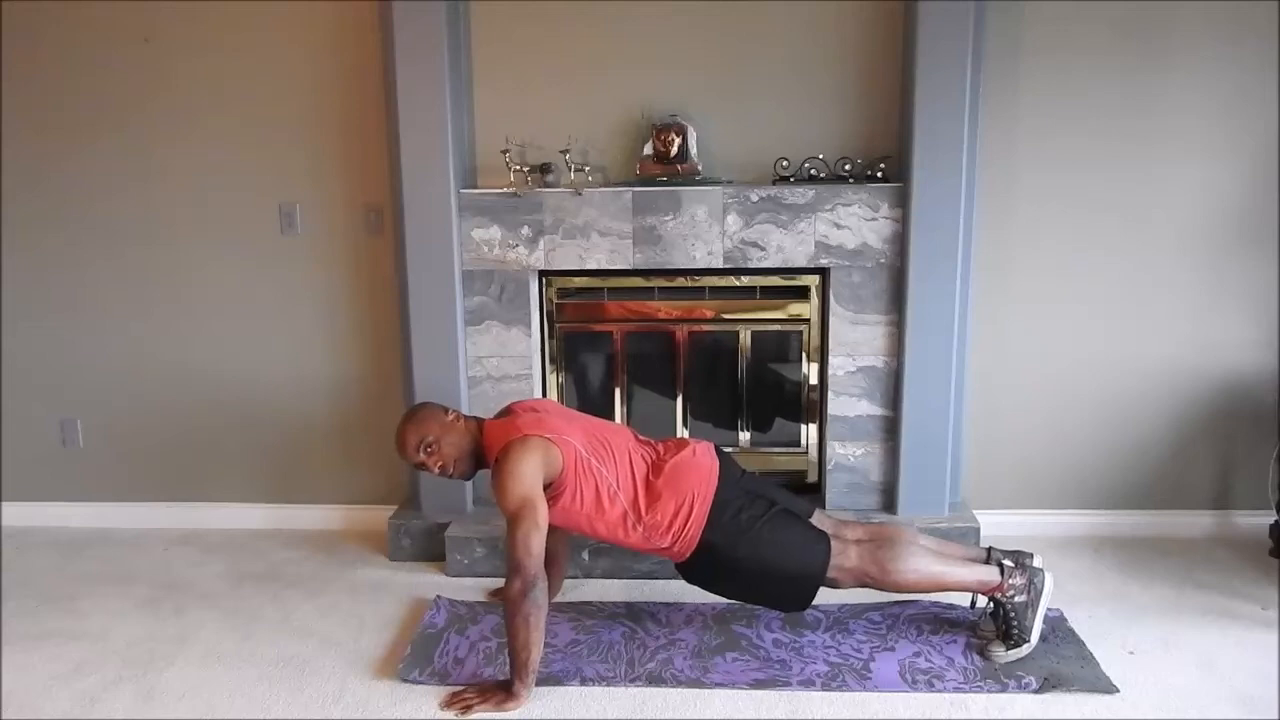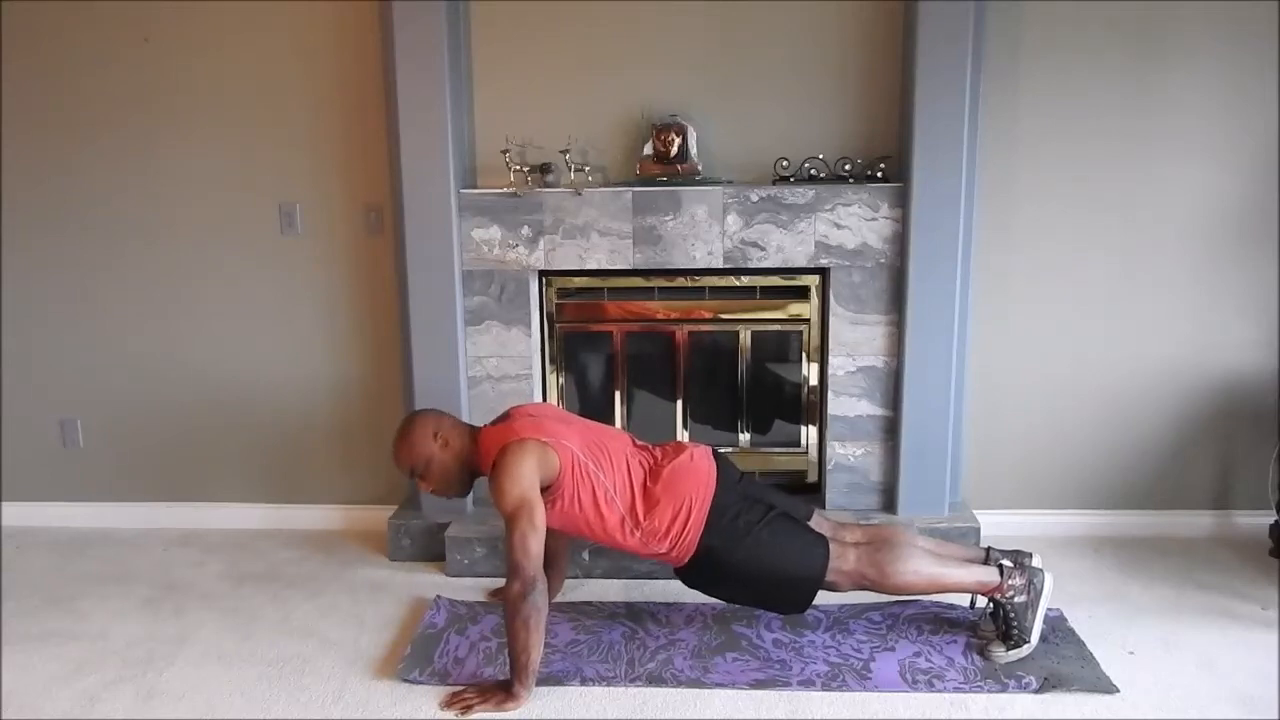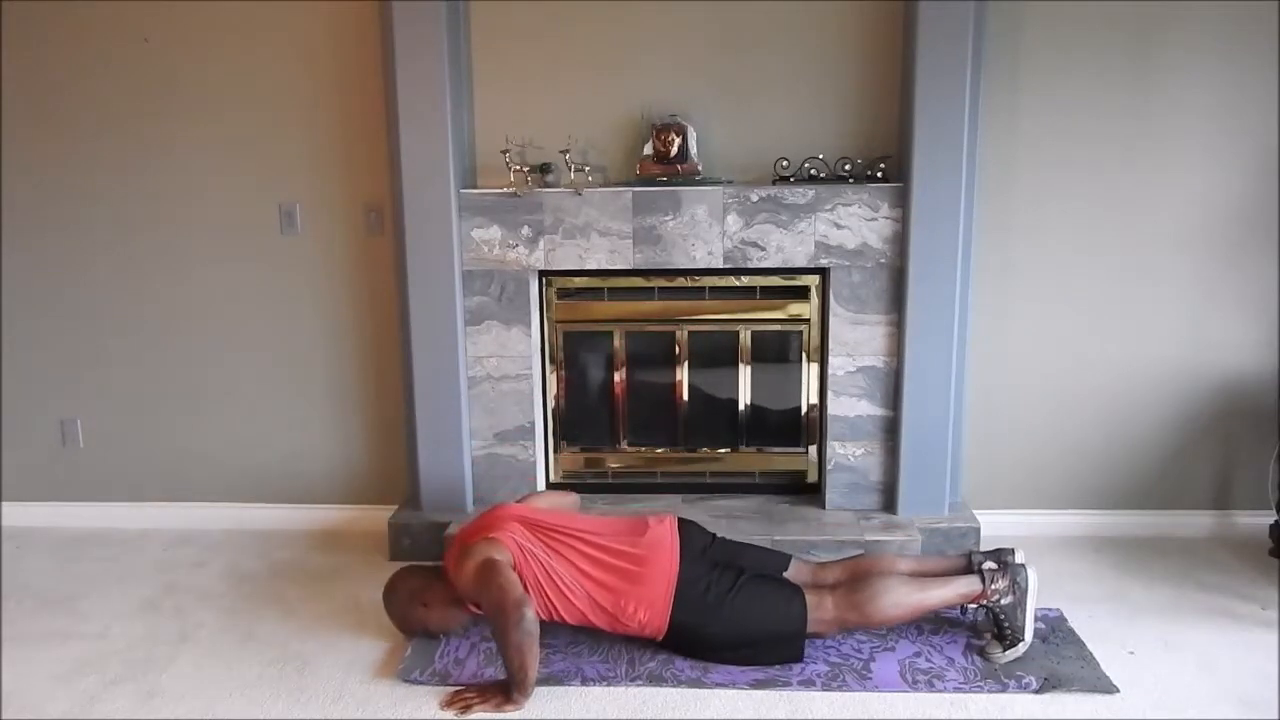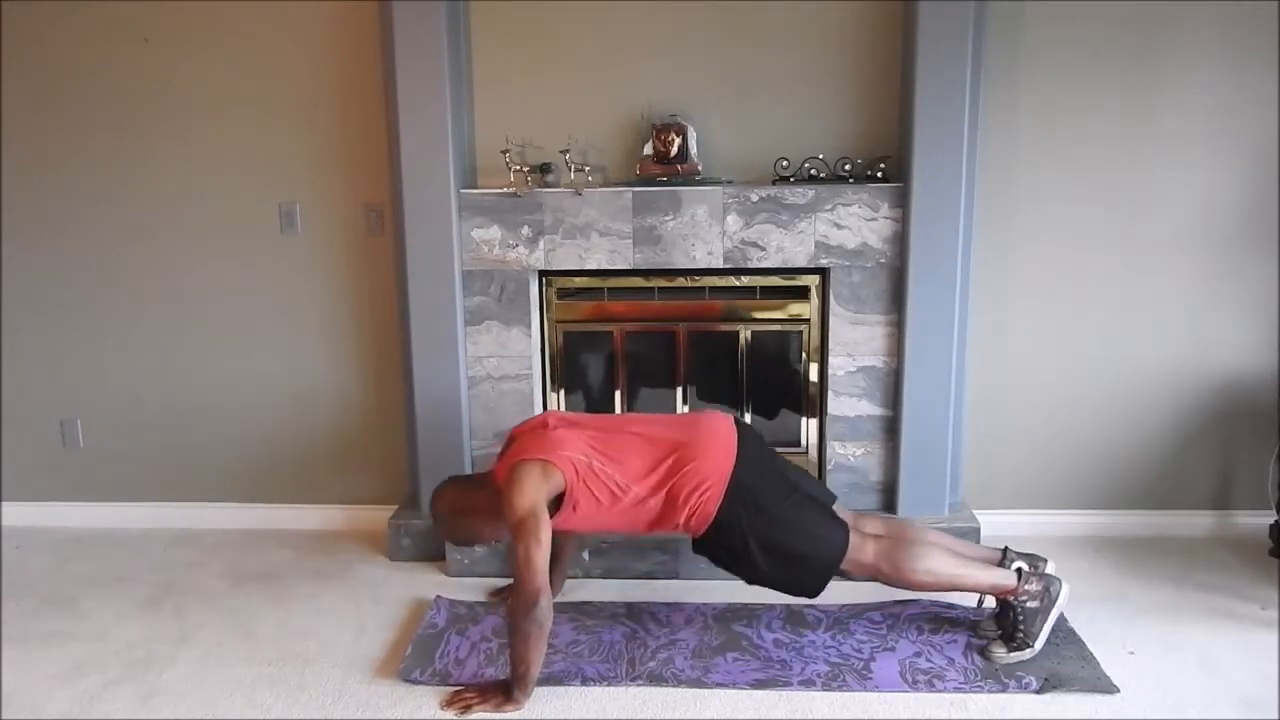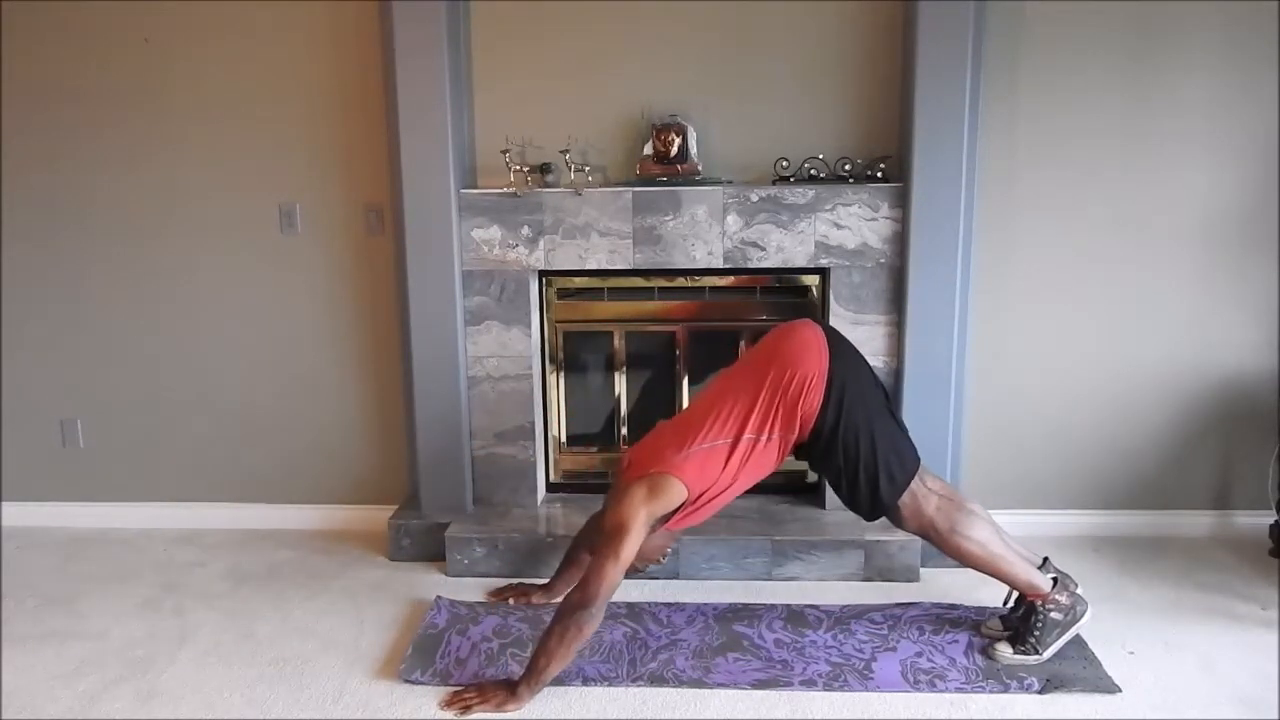
dt=1s
person 1, frame 1
left shoulder: (513, 464)
right shoulder: (519, 419)
left elbow: (525, 582)
right elbow: (557, 516)
right wrist: (541, 593)
left hip: (697, 516)
right hip: (697, 475)
left knee: (851, 567)
right knee: (846, 537)
left ankle: (1009, 583)
right ankle: (1000, 561)
person 1, frame 2
left shoulder: (509, 467)
right shoulder: (515, 426)
left elbow: (525, 584)
right wrist: (541, 593)
left hip: (697, 522)
right hip: (696, 478)
left knee: (851, 568)
right knee: (843, 539)
left ankle: (1009, 583)
right ankle: (998, 561)
person 1, frame 3
left shoulder: (468, 567)
right shoulder: (492, 527)
left elbow: (516, 610)
right elbow: (566, 498)
left hip: (676, 602)
right hip: (669, 543)
left knee: (831, 613)
right knee: (820, 576)
left ankle: (993, 585)
right ankle: (982, 565)
person 1, frame 4
left shoulder: (519, 487)
right shoulder: (528, 444)
left elbow: (530, 601)
right wrist: (549, 584)
left hip: (716, 488)
right hip: (721, 446)
left knee: (860, 556)
right knee: (859, 530)
left ankle: (1026, 588)
right ankle: (1015, 566)
person 1, frame 5
left shoulder: (639, 504)
right shoulder: (636, 479)
left elbow: (588, 604)
right elbow: (593, 533)
right wrist: (546, 589)
left hip: (814, 378)
right hip: (807, 361)
left knee: (915, 506)
right knee: (916, 494)
left ankle: (1054, 596)
right ankle: (1039, 581)
